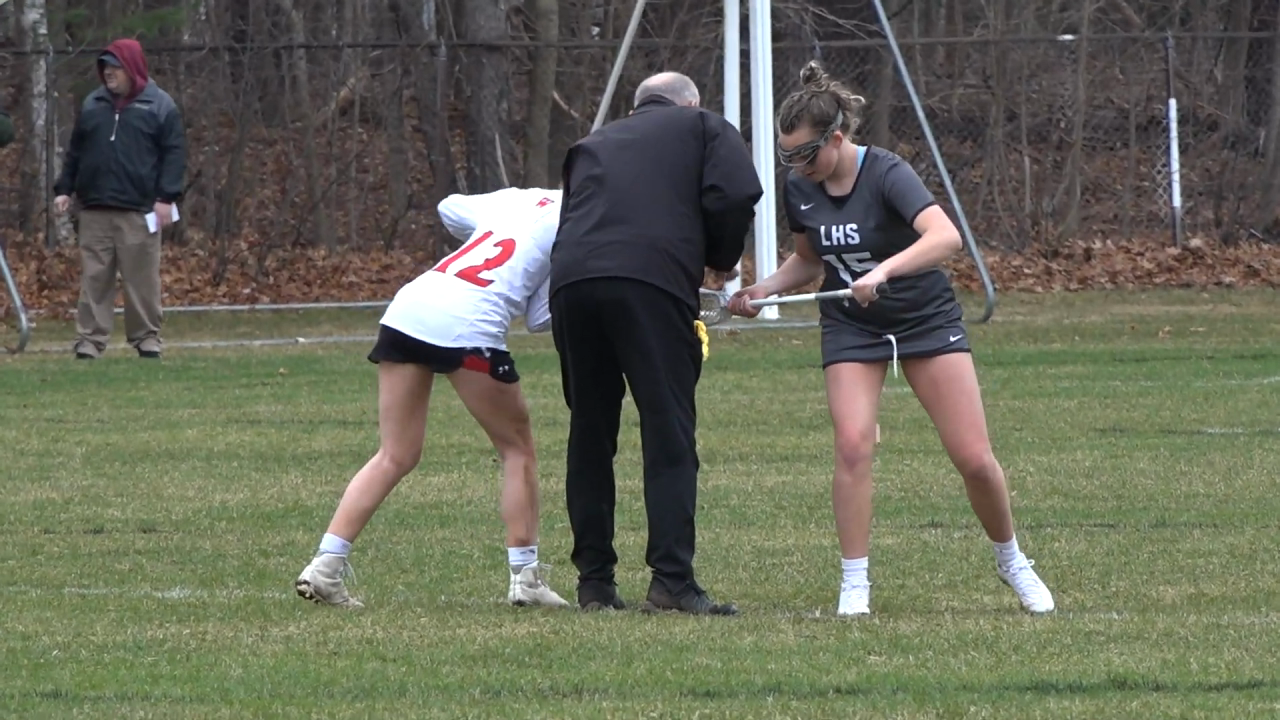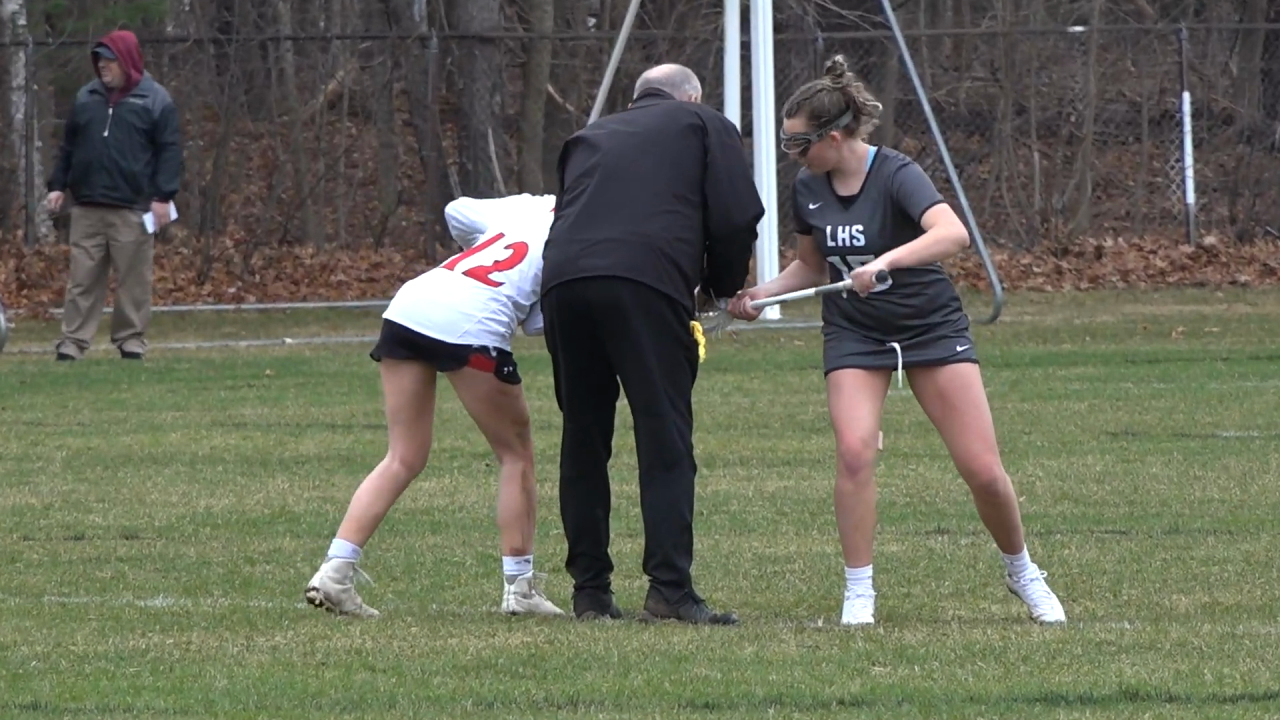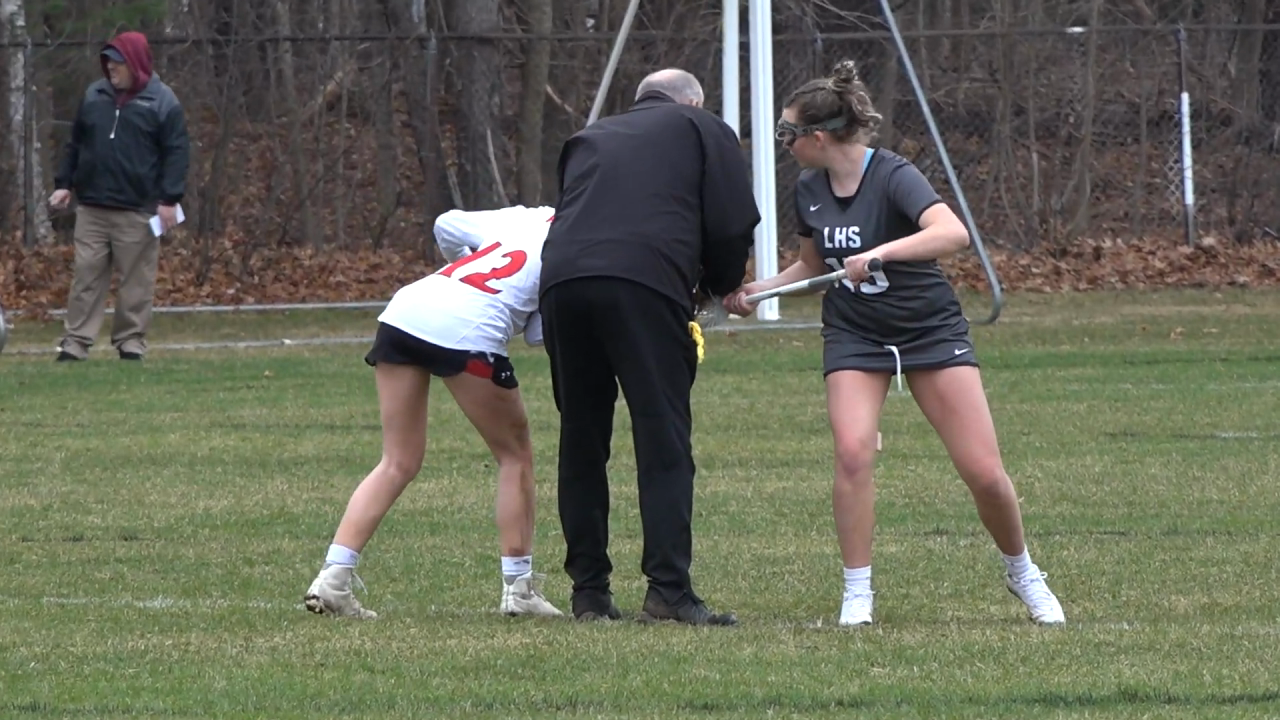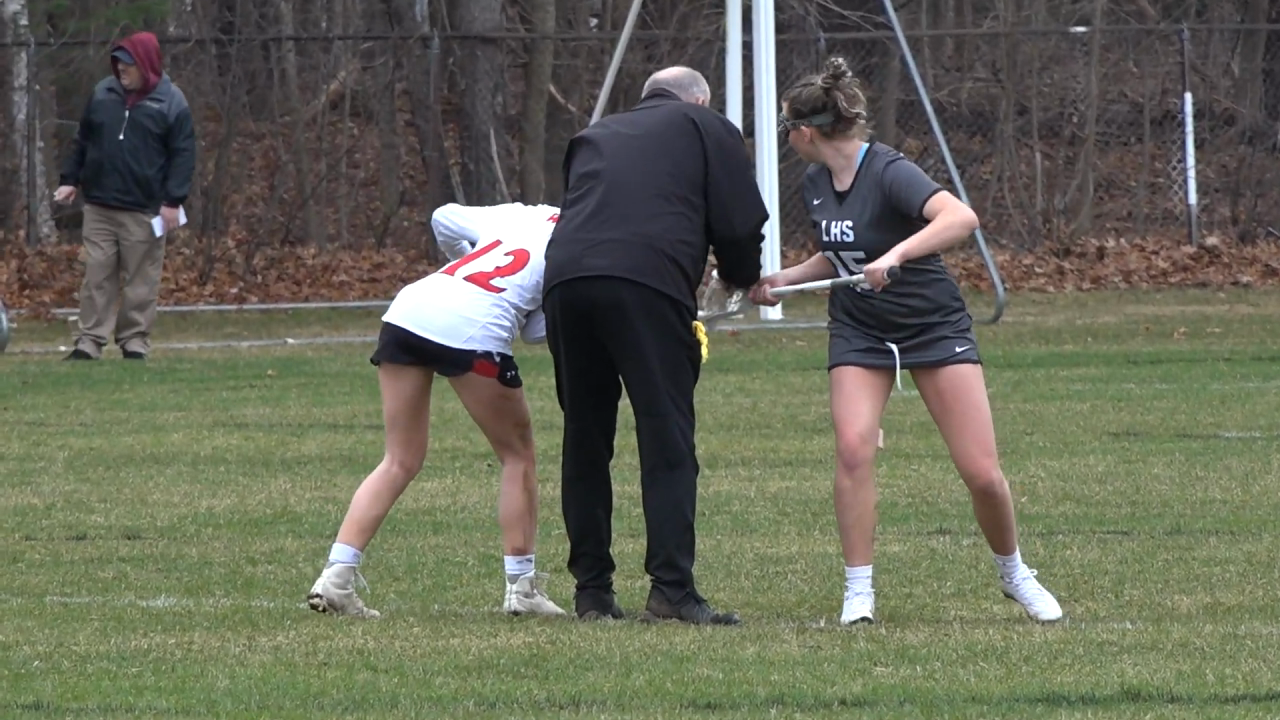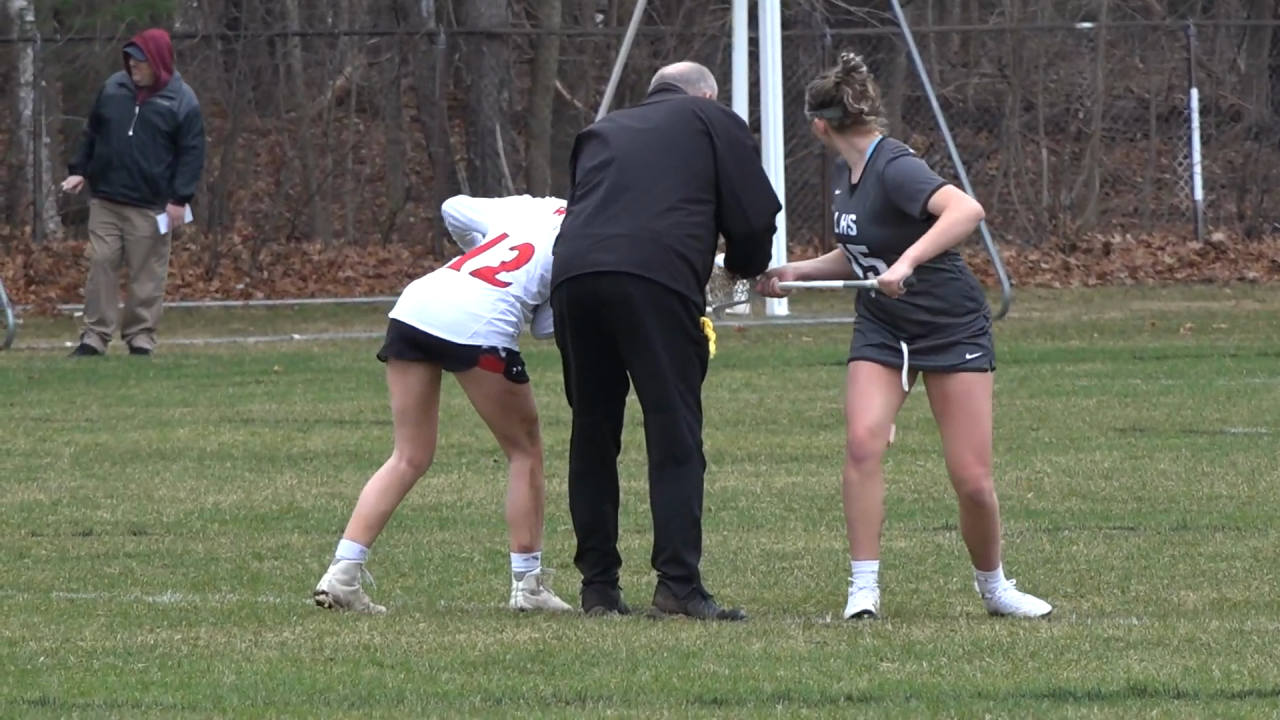
dt=0.2s
person 1, frame 1
left shoulder: (888, 172)
right shoulder: (799, 189)
left elbow: (947, 238)
left wrist: (883, 270)
right wrist: (764, 288)
left hip: (927, 319)
right hip: (851, 326)
left knee: (974, 457)
right knee: (853, 445)
left ankle: (1011, 561)
right ankle: (854, 581)
person 1, frame 2
left shoulder: (897, 173)
right shoulder: (807, 188)
left elbow: (954, 234)
right elbow: (811, 266)
left wrist: (884, 261)
right wrist: (763, 291)
left hip: (932, 327)
right hip: (853, 333)
left knee: (984, 470)
right knee: (854, 453)
left ankle: (1022, 572)
right ankle: (858, 591)
person 1, frame 3
left shoulder: (894, 176)
right shoulder: (808, 189)
left elbow: (954, 233)
left wrist: (878, 252)
right wrist: (761, 288)
left hip: (931, 329)
right hip: (854, 335)
left knee: (985, 472)
right knee: (852, 454)
left ankle: (1024, 573)
right ankle: (856, 591)
person 1, frame 4
left shoulder: (889, 171)
right shoulder: (815, 183)
left elbow: (962, 219)
left wrist: (893, 256)
right wrist: (783, 278)
left hip: (936, 327)
right hip: (860, 332)
left knee: (981, 472)
right knee: (852, 450)
left ankle: (1014, 572)
right ankle: (858, 591)
person 1, frame 5
left shoulder: (895, 167)
right shoulder: (845, 176)
left elbow: (968, 211)
left wrist: (906, 262)
right wrist: (793, 270)
left hip: (952, 328)
right hip: (881, 328)
left knee: (972, 478)
right knee: (862, 443)
left ankle: (993, 585)
right ankle: (864, 586)
person 2, frame 1
left shoulder: (594, 142)
right shoulder: (705, 127)
right elbow: (734, 198)
right wrist: (719, 262)
left hip: (572, 281)
right hip: (652, 283)
left knee: (590, 434)
right knee: (669, 435)
left ankle: (594, 581)
right ankle: (672, 581)
person 2, frame 2
left shoulder: (590, 136)
right shoulder: (706, 125)
right elbow: (735, 221)
right wrist: (721, 289)
left hip: (564, 281)
right hip: (646, 284)
left knee: (583, 439)
right knee: (665, 440)
left ankle: (590, 590)
right ankle: (669, 590)
person 2, frame 3
left shoulder: (590, 137)
right shoulder: (704, 129)
right elbow: (732, 226)
right wrist: (718, 288)
left hip: (562, 281)
right hip: (645, 283)
left knee: (581, 441)
right knee: (663, 442)
left ankle: (589, 591)
right ankle: (668, 591)
person 2, frame 4
left shoulder: (595, 135)
right shoulder: (706, 127)
right elbow: (741, 226)
right wrist: (740, 278)
left hip: (566, 279)
right hip: (647, 283)
left knee: (586, 439)
right knee: (667, 441)
left ankle: (592, 590)
right ankle: (671, 590)
person 2, frame 5
left shoulder: (601, 130)
right shoulder: (714, 121)
right elbow: (754, 218)
right wrist: (747, 269)
left hip: (573, 275)
right hip: (655, 279)
left knee: (592, 434)
right knee: (674, 435)
left ankle: (598, 586)
right ankle: (678, 585)
person 3, frame 1
left shoulder: (521, 197)
left elbow: (450, 208)
right elbow: (539, 318)
left hip: (408, 308)
right hip: (467, 325)
left knee: (395, 457)
right knee: (518, 450)
left ankle: (325, 566)
right ankle: (525, 578)
person 3, frame 2
left shoulder: (528, 205)
left elbow: (456, 212)
right elbow: (538, 323)
left hip: (411, 304)
right hip: (471, 324)
left knee: (403, 460)
right knee: (516, 454)
left ankle: (334, 573)
right ankle: (520, 587)
person 3, frame 3
left shoulder: (523, 216)
left elbow: (447, 225)
right elbow: (539, 334)
left hip: (405, 311)
right hip: (467, 330)
left knee: (398, 463)
right knee: (515, 455)
left ankle: (333, 578)
right ankle: (518, 587)
person 3, frame 4
left shoulder: (522, 213)
left elbow: (444, 217)
right elbow: (536, 332)
left hip: (409, 309)
right hip: (472, 329)
left knee: (400, 462)
right knee: (518, 455)
left ankle: (335, 578)
right ankle: (522, 587)
person 3, frame 5
left shoulder: (528, 205)
left elbow: (453, 209)
right elbow: (545, 325)
left hip: (417, 305)
right hip: (479, 324)
left knee: (409, 458)
right knee: (525, 452)
left ankle: (342, 574)
right ankle: (528, 584)
person 4, frame 1
left shoulder: (159, 104)
right shoulder: (92, 104)
left elbow: (174, 154)
right elbow: (75, 152)
left wrist: (166, 197)
right wrist: (64, 189)
left hip: (140, 211)
right hip: (94, 210)
left knee: (142, 281)
right knee: (93, 281)
left ankle: (147, 341)
right ankle: (89, 344)
person 4, frame 2
left shoulder: (155, 98)
right shoulder: (86, 96)
left elbow: (170, 150)
right elbow: (68, 147)
left wrist: (163, 195)
right wrist: (58, 185)
left hip: (133, 208)
right hip: (86, 207)
left knee: (133, 280)
right knee: (82, 278)
left ankle: (131, 343)
right ankle: (71, 344)
person 4, frame 3
left shoulder: (162, 100)
right shoulder: (94, 95)
left elbow: (176, 153)
right elbow: (75, 144)
left wrist: (169, 198)
right wrist: (64, 183)
left hip: (138, 210)
right hip: (92, 207)
left knee: (135, 282)
right knee: (86, 276)
left ankle: (131, 344)
right ankle: (74, 345)
person 4, frame 4
left shoulder: (171, 102)
right shoulder: (103, 93)
left elbow: (183, 154)
right elbow: (82, 141)
left wrist: (173, 200)
right wrist: (70, 179)
left hip: (145, 209)
right hip: (99, 206)
left knee: (140, 279)
right knee: (97, 275)
left ankle: (134, 344)
right ankle: (88, 344)
person 4, frame 5
left shoulder: (182, 100)
right shoulder: (113, 88)
left elbow: (192, 153)
right elbow: (91, 133)
left wrist: (180, 198)
right wrist: (78, 169)
left hip: (151, 206)
right hip: (105, 200)
left knee: (146, 276)
right knee: (101, 267)
left ankle: (141, 339)
right ankle: (94, 338)
